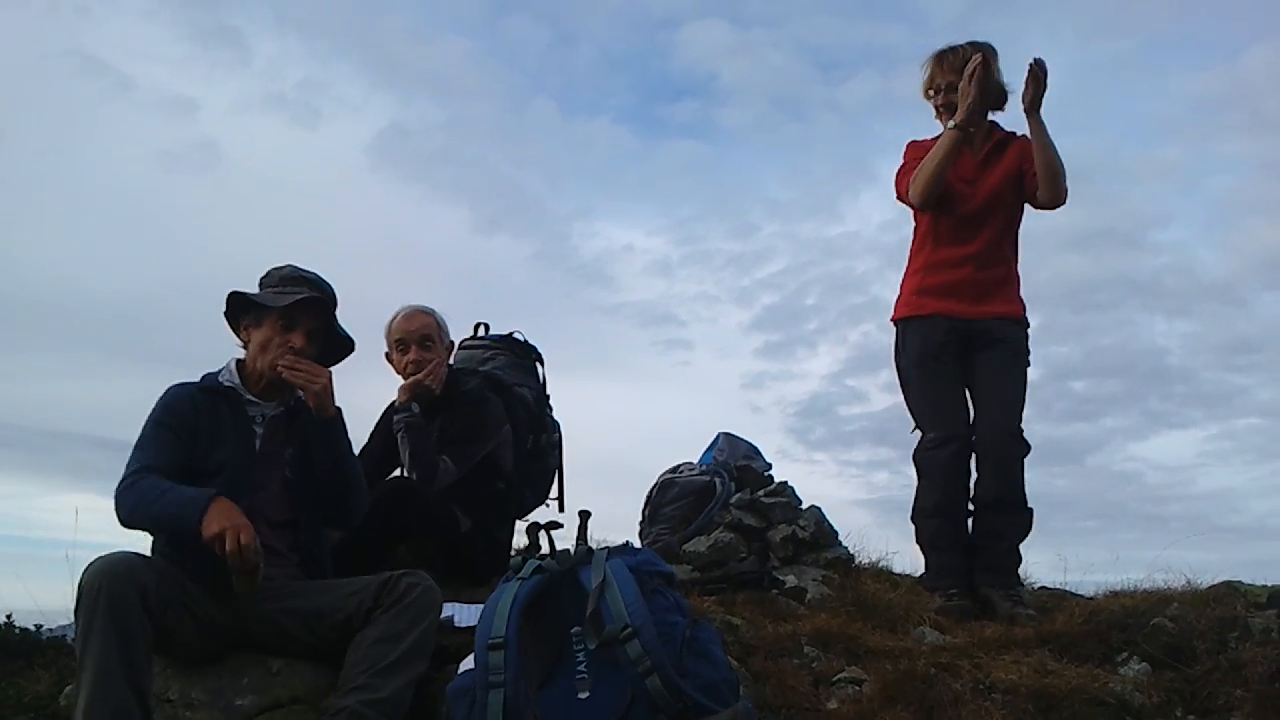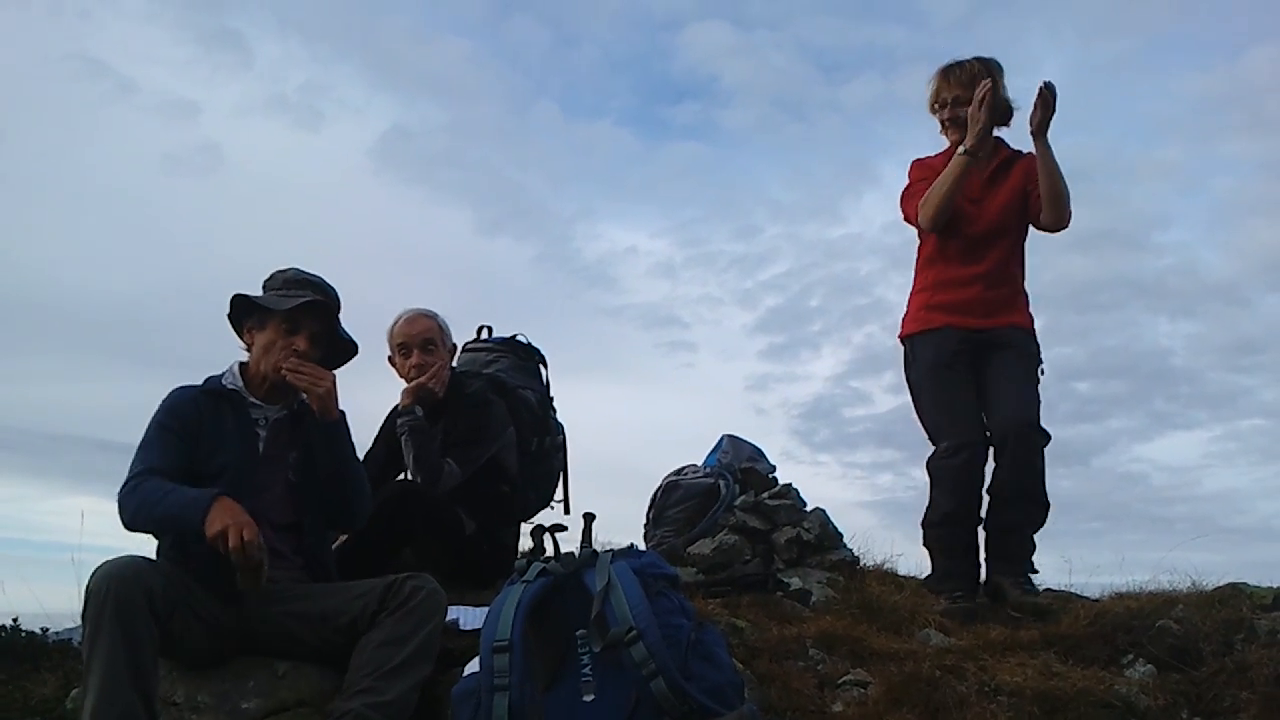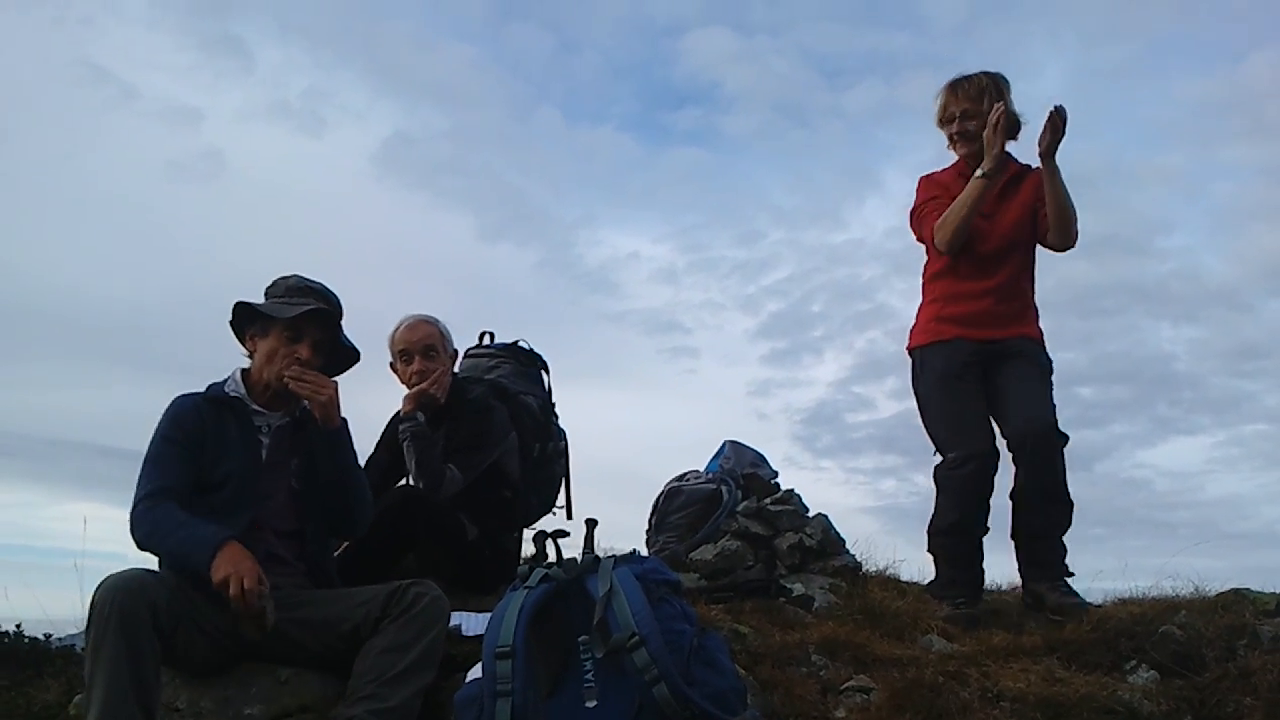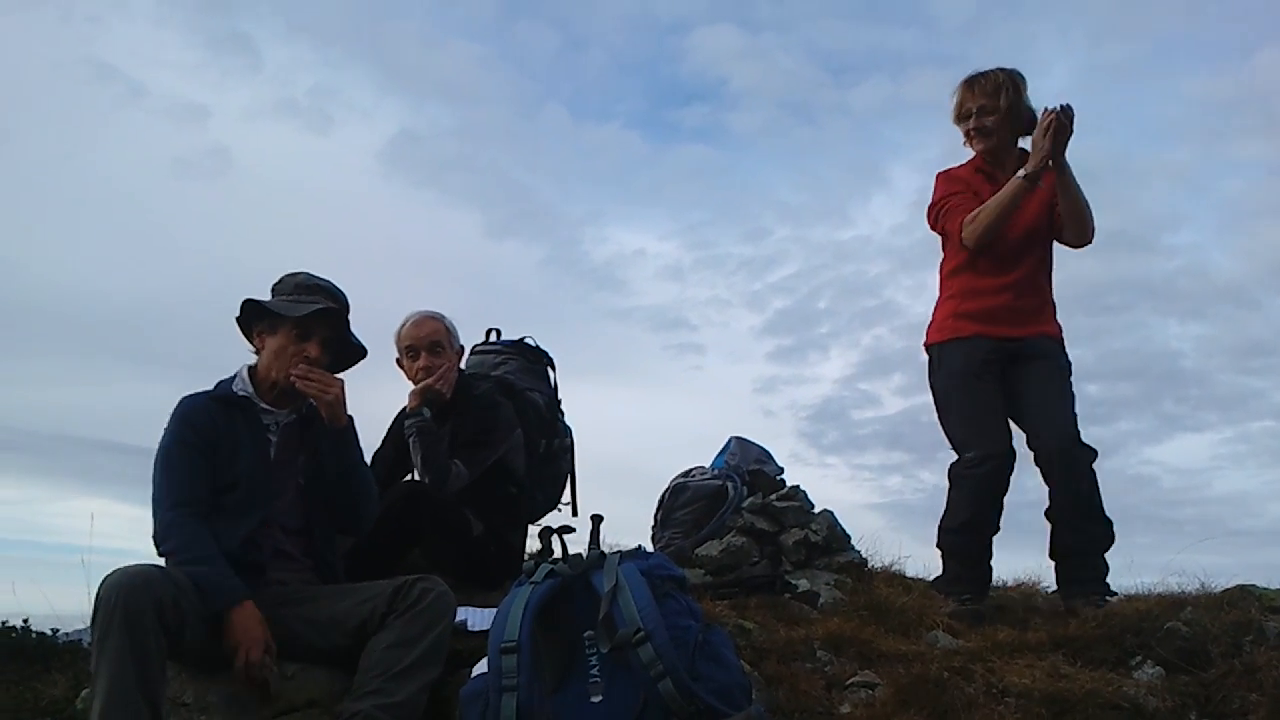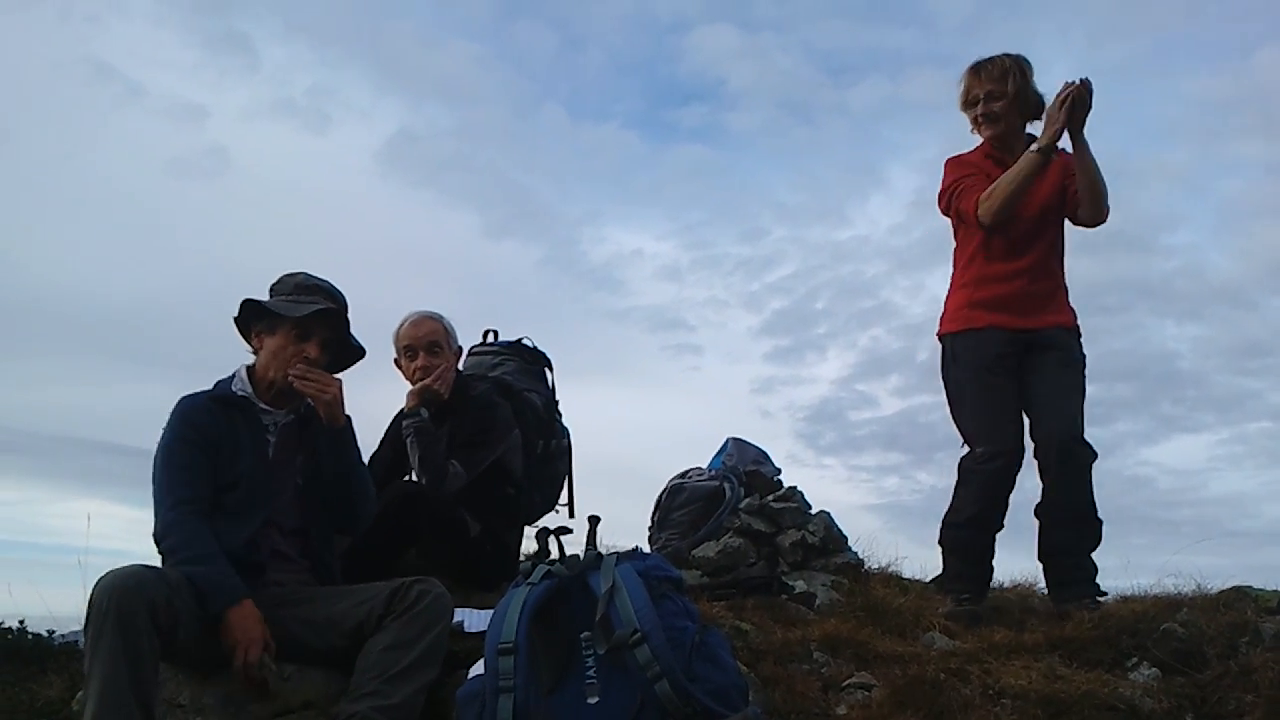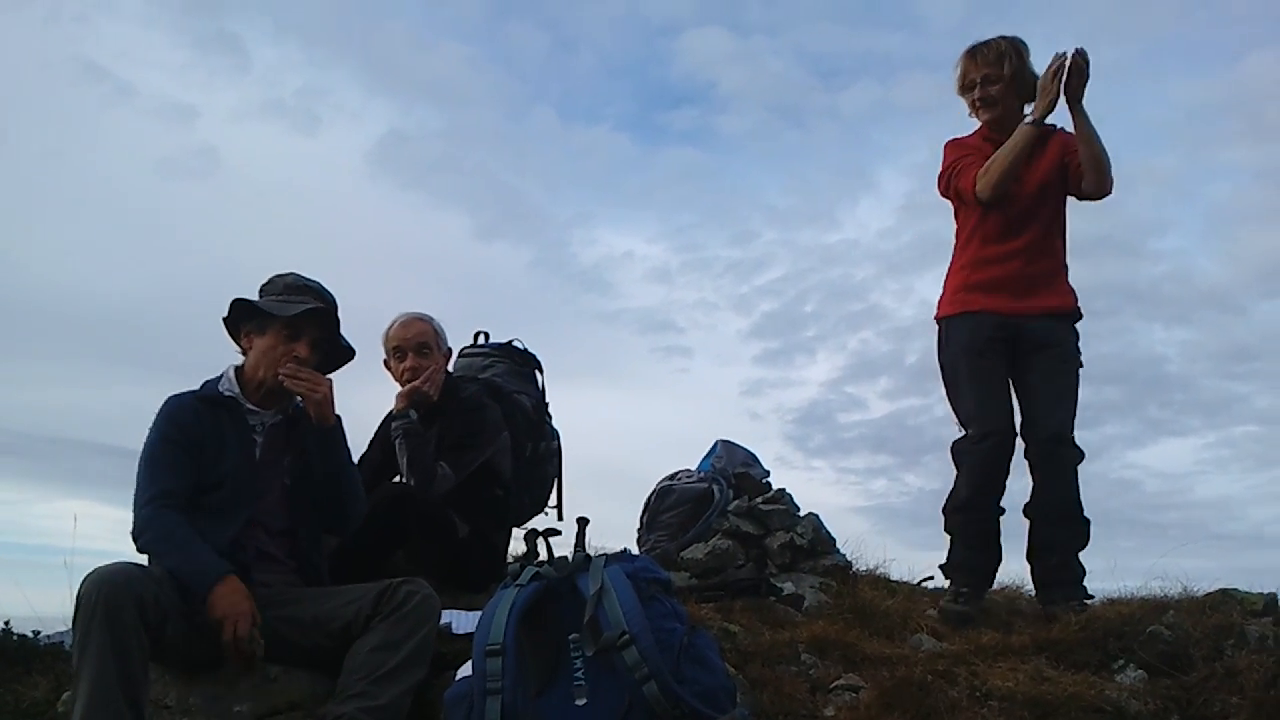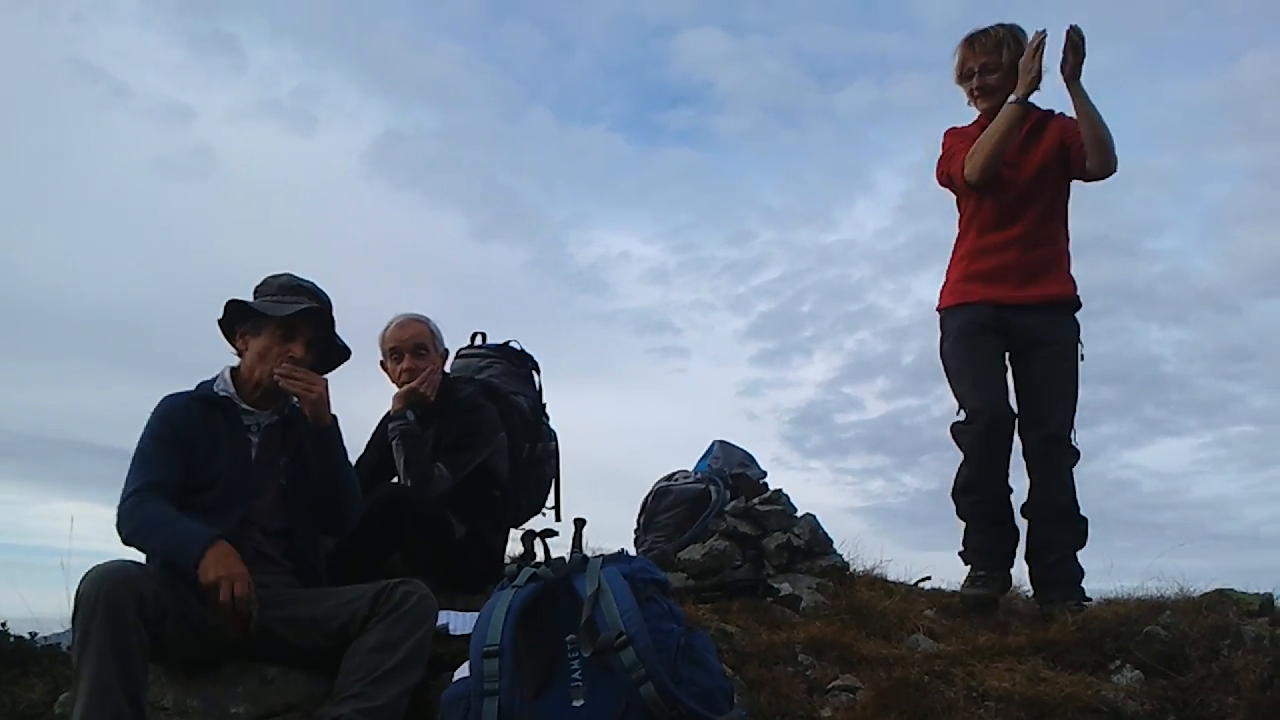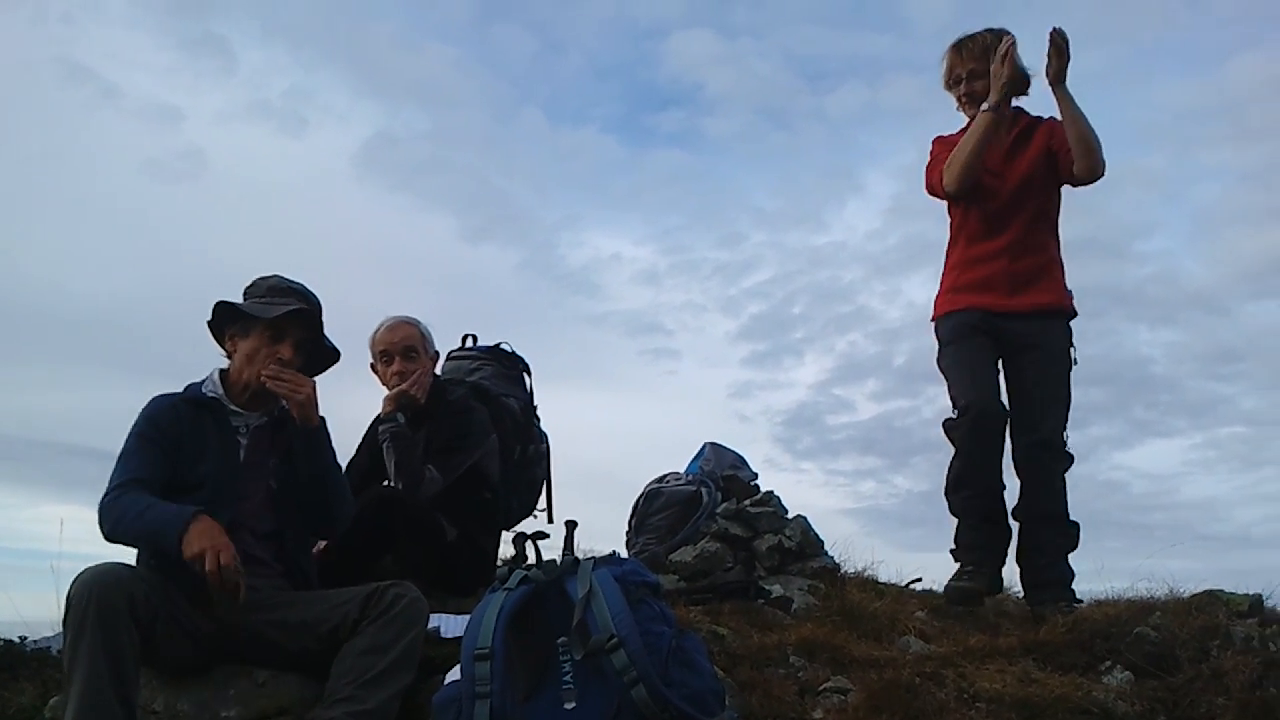
dt=0.1s
person 1, frame 1
left shoulder: (1015, 151)
right shoulder: (922, 152)
left elbow: (1053, 195)
right elbow: (920, 194)
left wrist: (1034, 115)
right wrist: (959, 122)
left hip: (997, 318)
right hip: (927, 317)
left knee: (1000, 437)
right knee: (945, 440)
left ankle: (995, 573)
right ankle: (948, 578)
person 1, frame 2
left shoulder: (1023, 168)
right shoulder: (927, 170)
left elbow: (1056, 219)
right elbow: (930, 219)
left wrist: (1041, 139)
right wrist: (971, 145)
left hip: (1006, 330)
right hip: (936, 330)
left knee: (1020, 430)
right knee: (960, 447)
left ankle: (1010, 567)
right ankle: (954, 581)
person 1, frame 3
left shoulder: (1032, 184)
right shoulder: (936, 185)
left elbow: (1062, 238)
right elbow: (946, 239)
left wrist: (1048, 161)
right wrist: (987, 166)
left hip: (1015, 341)
right hip: (945, 342)
left knee: (1039, 434)
right knee: (968, 458)
left ankle: (1044, 574)
right ankle: (958, 588)
person 1, frame 4
left shoulder: (1051, 180)
right shoulder: (952, 183)
left elbow: (1079, 235)
right elbow: (975, 234)
left wrist: (1057, 163)
right wrist: (1029, 169)
left hip: (1035, 340)
right hip: (964, 339)
left knee: (1063, 446)
right knee: (985, 455)
left ankle: (1082, 581)
right ankle: (964, 583)
person 1, frame 5
left shoulder: (1061, 166)
right shoulder: (962, 168)
left elbow: (1094, 214)
right elbow: (990, 211)
left wrist: (1075, 137)
right wrist: (1043, 143)
left hip: (1049, 330)
right hip: (977, 329)
left knee: (1065, 445)
right knee: (995, 451)
left ankle: (1073, 584)
right ankle: (964, 583)
person 1, frame 6
left shoulder: (1058, 145)
right shoulder: (961, 151)
left elbow: (1098, 185)
right elbow: (987, 186)
left wrist: (1075, 107)
right wrist: (1036, 112)
left hip: (1046, 315)
right hip: (972, 314)
left knee: (1052, 441)
right knee: (986, 437)
left ankle: (1059, 586)
right ankle: (968, 577)
person 1, frame 7
left shoulder: (1057, 131)
right shoulder: (960, 140)
left elbow: (1102, 164)
right elbow: (978, 171)
left wrist: (1074, 86)
right wrist: (1022, 94)
left hip: (1047, 305)
right hip: (973, 303)
left knee: (1050, 438)
right knee: (987, 419)
left ankle: (1058, 584)
right ankle: (987, 561)
person 1, frame 8
left shoulder: (1046, 134)
right shoulder: (950, 147)
left elbow: (1089, 169)
right elbow: (955, 186)
left wrist: (1060, 89)
right wrist: (993, 104)
left hip: (1039, 310)
right hip: (966, 309)
left knee: (1041, 441)
right knee: (978, 414)
left ankle: (1049, 585)
right ankle: (978, 560)
person 2, frame 1
left shoulder: (312, 419)
right shoulder: (188, 403)
left elbow: (347, 515)
right elbow: (135, 497)
left wrist: (327, 416)
right wrist: (206, 506)
left hip: (289, 599)
right hip: (197, 590)
left knee: (414, 591)
right knee: (113, 575)
person 2, frame 2
left shoulder: (316, 422)
right shoulder: (191, 407)
left elbow: (351, 518)
right elbow: (139, 497)
left wrist: (330, 420)
right wrist: (210, 505)
left hip: (294, 599)
right hip: (202, 591)
left knee: (419, 594)
right knee: (122, 579)
person 2, frame 3
left shoulder: (317, 429)
right shoulder: (194, 414)
left elbow: (353, 525)
right elbow: (150, 514)
left wrist: (332, 427)
right wrist: (218, 548)
left hip: (297, 608)
right hip: (206, 602)
left knee: (422, 600)
right knee: (126, 594)
person 2, frame 4
left shoulder: (324, 427)
right shoulder: (201, 413)
left elbow: (358, 523)
right elbow: (176, 523)
left wrist: (338, 426)
right wrist: (234, 604)
left hip: (304, 602)
right hip: (213, 602)
left knee: (427, 597)
right knee: (132, 589)
person 2, frame 5
left shoulder: (323, 428)
right shoulder: (200, 413)
left elbow: (356, 523)
right elbow: (177, 523)
left wrist: (336, 426)
right wrist: (233, 604)
left hip: (301, 604)
right hip: (210, 603)
left knee: (425, 598)
right knee: (125, 590)
person 2, frame 6
left shoulder: (311, 428)
right shoulder: (188, 413)
left elbow: (345, 523)
right elbow: (155, 518)
left wrist: (326, 426)
right wrist: (218, 581)
left hip: (288, 604)
right hip: (195, 599)
left knee: (413, 599)
right knee: (113, 588)
person 2, frame 7
left shoulder: (307, 428)
right shoulder: (182, 413)
left elbow: (342, 524)
right elbow: (138, 512)
left wrist: (322, 425)
right wrist: (205, 547)
left hip: (285, 605)
right hip: (193, 598)
left knee: (410, 599)
right knee: (112, 584)
person 2, frame 8
left shoulder: (296, 430)
right shoulder: (172, 415)
left elbow: (333, 525)
right elbow: (119, 508)
left wrist: (311, 426)
right wrist: (188, 524)
left hip: (276, 608)
right hip: (182, 601)
left knee: (401, 602)
right knee: (104, 586)
person 3, frame 1
left shoulder: (478, 402)
right shoulder: (401, 410)
left elbow: (428, 480)
left wrist: (408, 408)
left hip: (477, 549)
right hip: (426, 539)
left knee: (399, 492)
person 3, frame 2
left shoulder: (481, 405)
right shoulder: (406, 413)
left elbow: (432, 483)
left wrist: (411, 412)
left hip: (482, 552)
right hip: (432, 543)
left knee: (404, 496)
person 3, frame 3
left shoulder: (483, 411)
right shoulder: (406, 419)
left elbow: (435, 489)
right elbow: (366, 491)
left wrist: (413, 418)
left hip: (484, 558)
right hip: (433, 548)
left knee: (406, 502)
person 3, frame 4
left shoulder: (489, 406)
right shoulder: (414, 415)
left elbow: (440, 485)
left wrist: (418, 414)
left hip: (490, 553)
right hip: (439, 545)
left knee: (412, 496)
person 3, frame 5
left shoulder: (487, 407)
right shoulder: (412, 415)
left elbow: (438, 486)
right elbow: (370, 488)
left wrist: (416, 414)
left hip: (487, 554)
right hip: (436, 545)
left knee: (408, 497)
person 3, frame 6
left shoulder: (475, 409)
right shoulder: (404, 416)
left elbow: (426, 487)
left wrist: (405, 416)
left hip: (474, 556)
right hip: (424, 548)
left knee: (397, 498)
person 3, frame 7
left shoulder: (472, 409)
right shoulder: (399, 418)
left elbow: (423, 488)
left wrist: (402, 417)
left hip: (471, 557)
right hip: (421, 548)
left knee: (394, 499)
person 3, frame 8
left shoulder: (464, 412)
right shoulder: (390, 420)
left elbow: (414, 491)
left wrist: (392, 420)
left hip: (463, 559)
right hip: (413, 551)
left knee: (384, 501)
